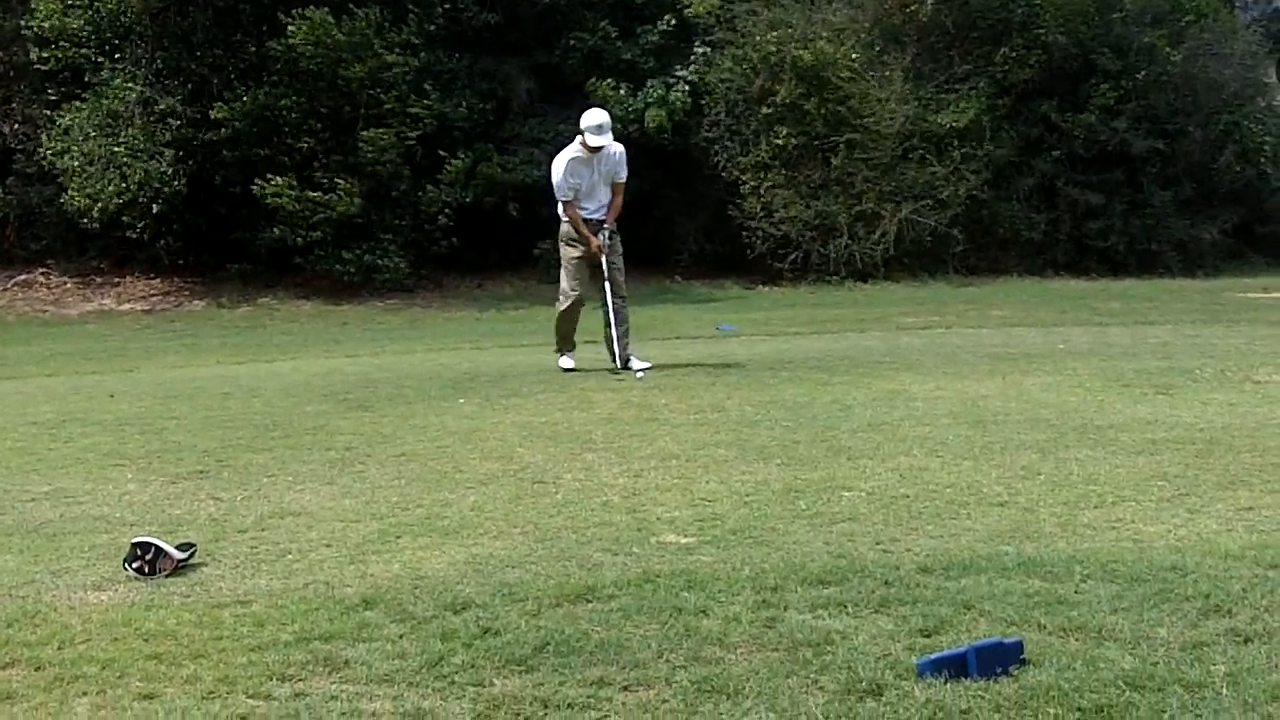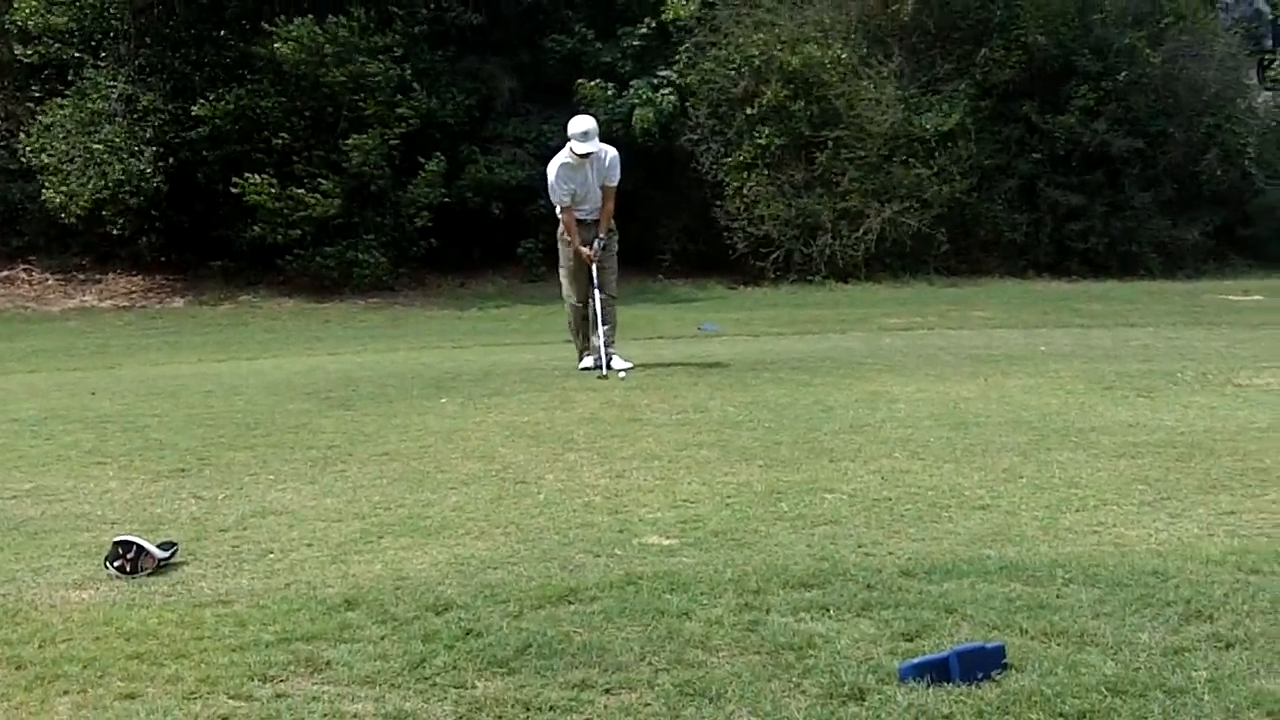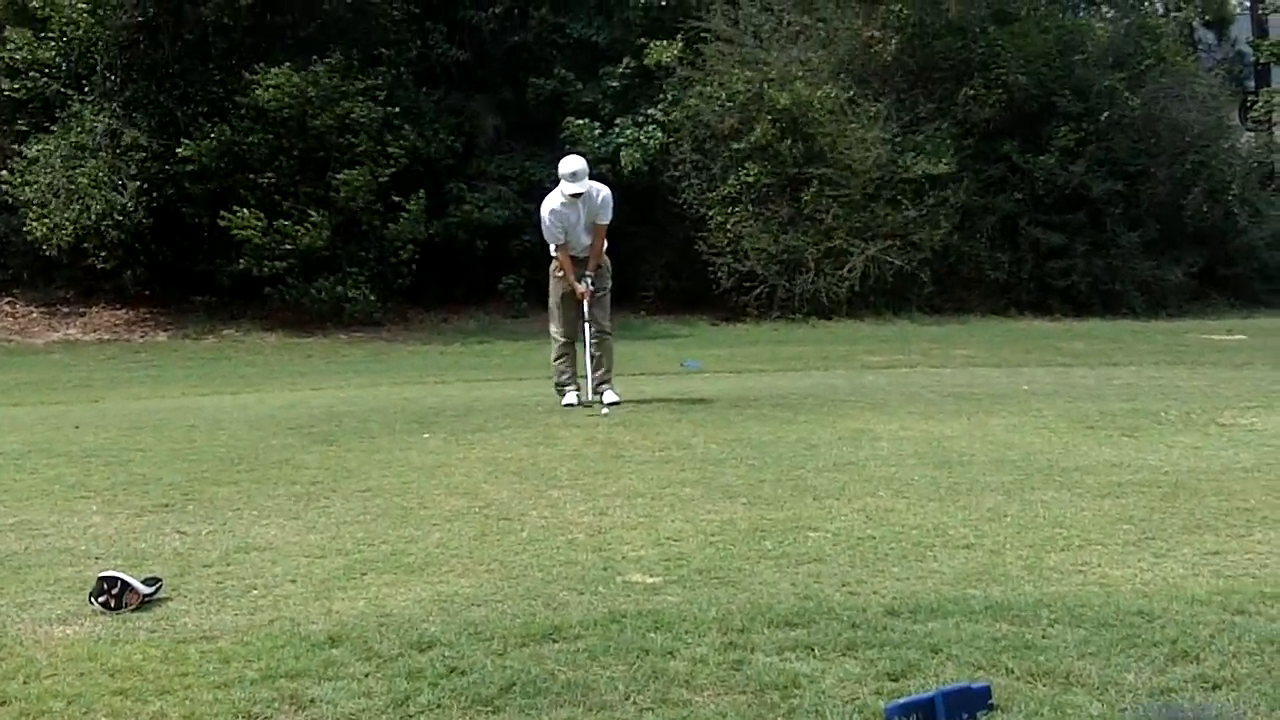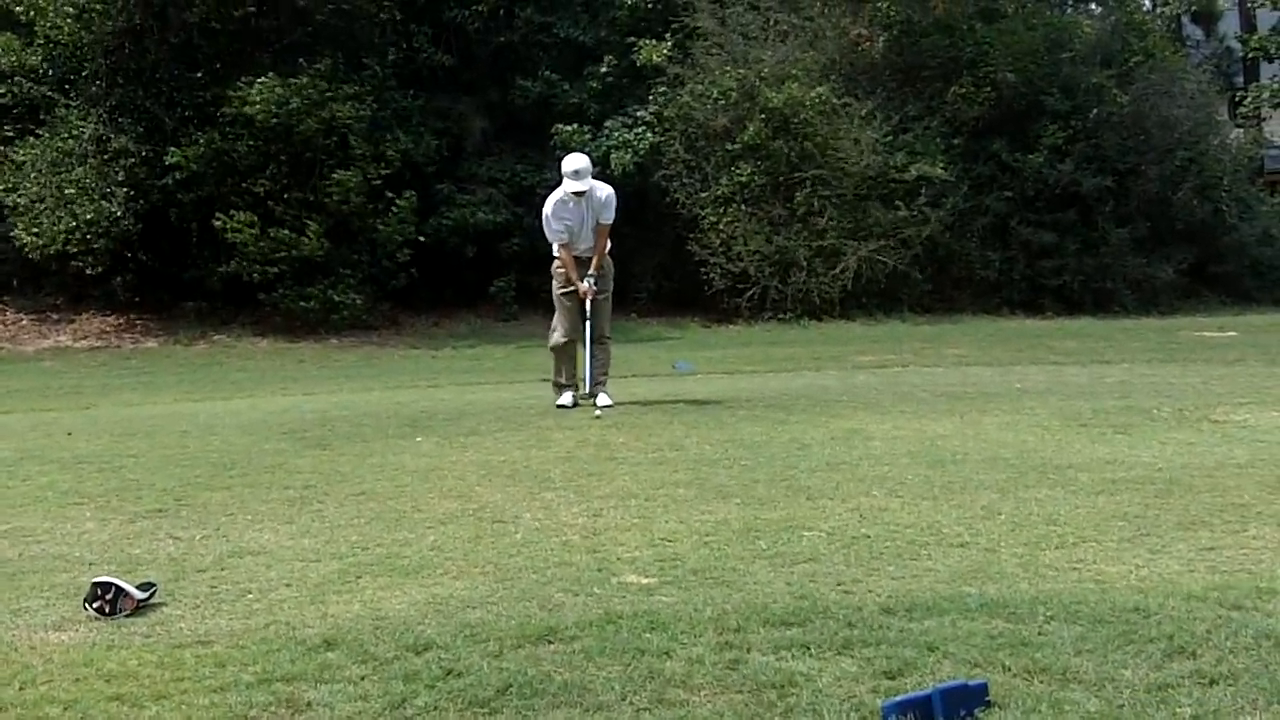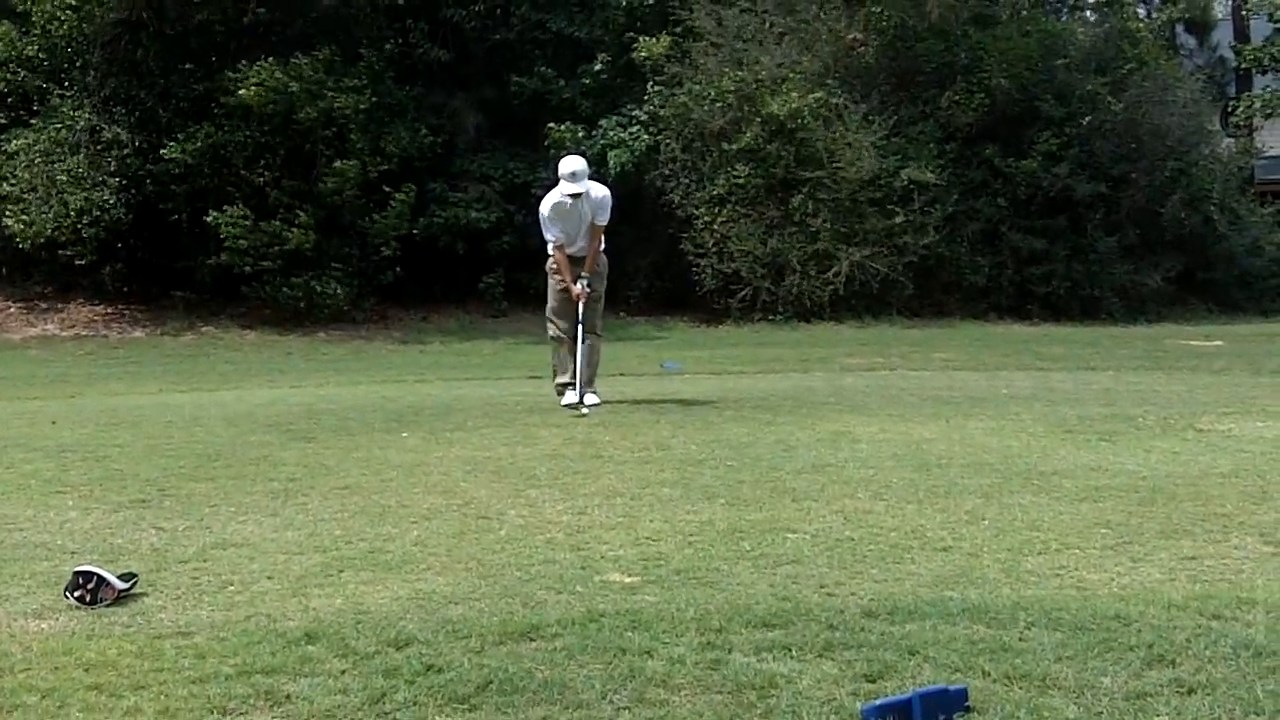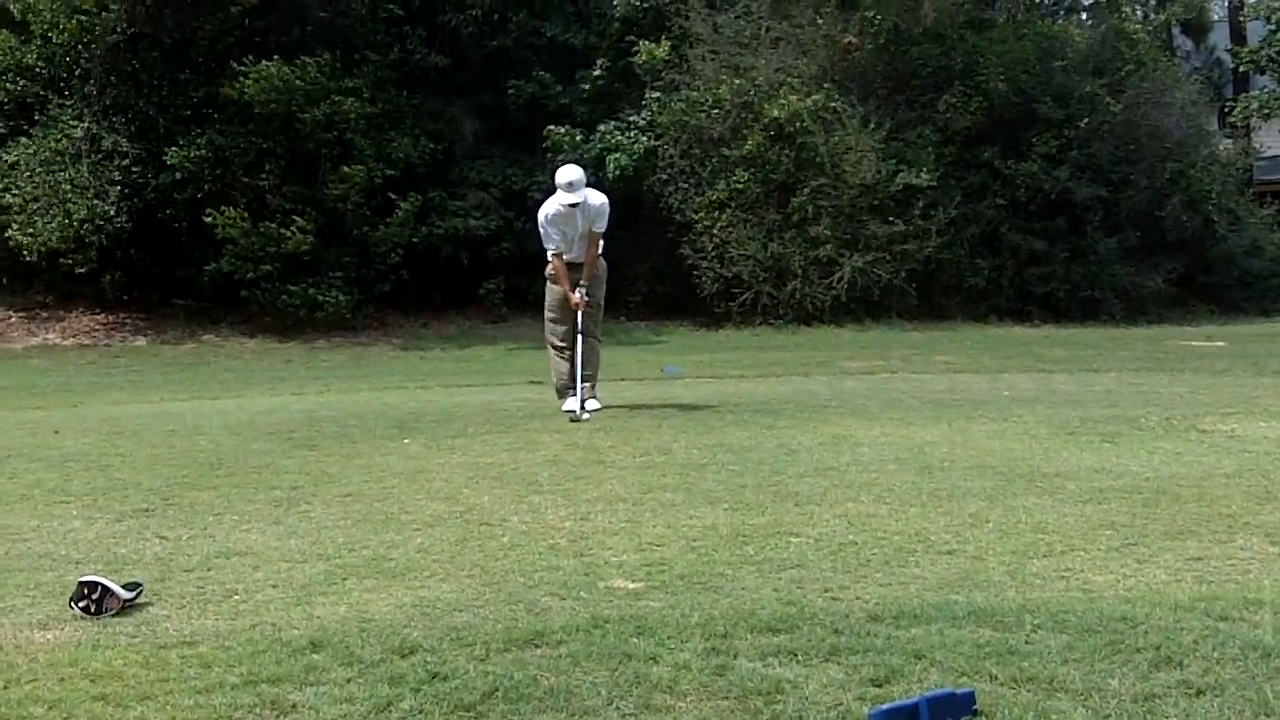
dt=0.3s
person 1, frame 1
left shoulder: (617, 152)
right shoulder: (565, 160)
left elbow: (617, 195)
right elbow: (568, 205)
left wrist: (606, 229)
right wrist: (588, 238)
left hip: (606, 226)
right hip: (575, 230)
left knee: (616, 292)
right knee: (574, 294)
left ankle: (622, 354)
right ankle: (565, 349)
person 1, frame 2
left shoulder: (609, 155)
right shoulder: (558, 166)
left elbow: (608, 200)
right elbow: (566, 211)
left wrist: (601, 237)
right wrist: (578, 247)
left hip: (603, 226)
right hip: (572, 228)
left knee: (606, 292)
right knee: (576, 296)
left ankle: (607, 351)
right ankle: (586, 352)
person 1, frame 3
left shoulder: (602, 194)
right shoulder: (551, 205)
left elbow: (598, 238)
right elbow: (560, 248)
left wrist: (589, 275)
right wrist: (573, 283)
left hip: (596, 262)
right hip: (565, 265)
left knee: (601, 327)
right knee: (563, 331)
left ankle: (604, 386)
right ankle: (568, 387)
person 1, frame 4
left shoulder: (605, 194)
right shoulder: (553, 204)
left elbow: (601, 239)
right elbow: (563, 247)
left wrist: (592, 275)
right wrist: (577, 282)
left hip: (598, 263)
right hip: (567, 264)
left knee: (600, 331)
right knee: (565, 331)
left ankle: (599, 389)
right ankle: (566, 389)
person 1, frame 5
left shoulder: (601, 195)
right shoulder: (550, 205)
left elbow: (595, 239)
right elbow: (558, 248)
left wrist: (585, 277)
right wrist: (570, 284)
left hip: (592, 261)
right hip: (562, 263)
left knee: (590, 327)
right knee: (560, 328)
left ankle: (587, 387)
right ankle: (567, 387)
person 1, frame 6
left shoulder: (599, 202)
right shoulder: (547, 212)
left elbow: (593, 246)
right elbow: (557, 256)
left wrist: (583, 285)
right wrist: (569, 293)
left hip: (592, 266)
right hip: (561, 268)
left knee: (591, 332)
right knee: (559, 335)
left ankle: (589, 391)
right ankle: (568, 393)
